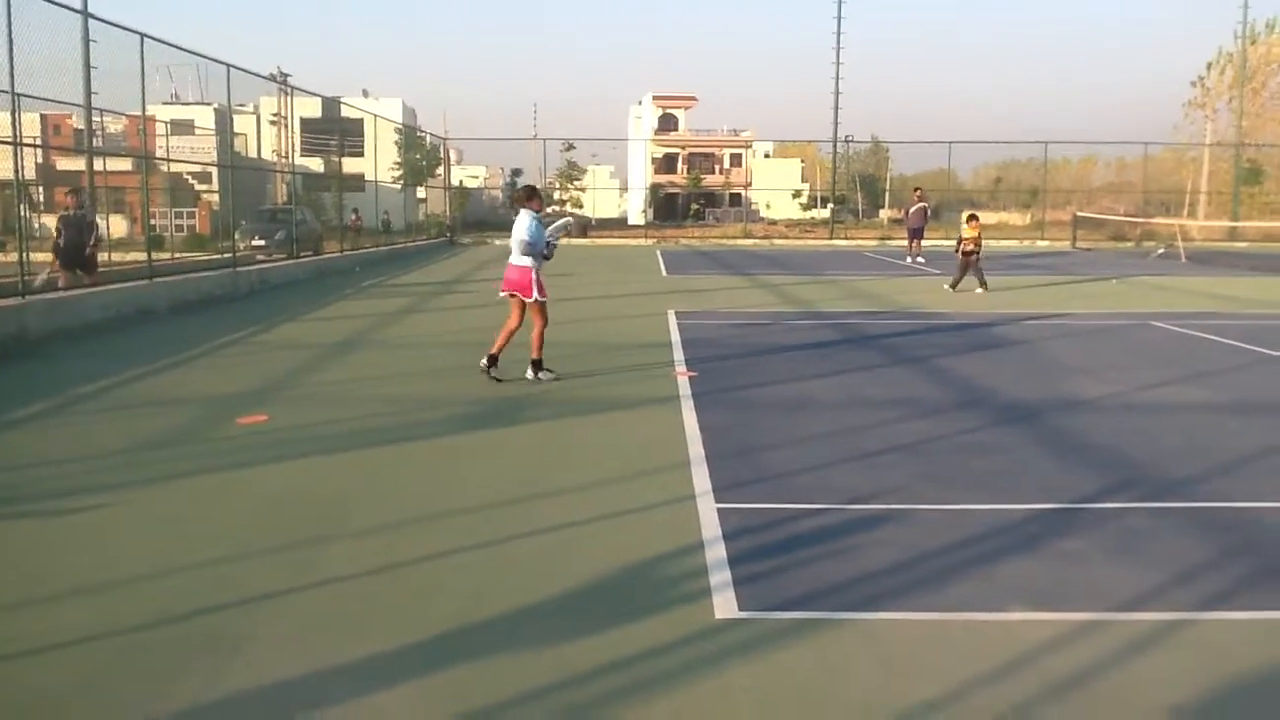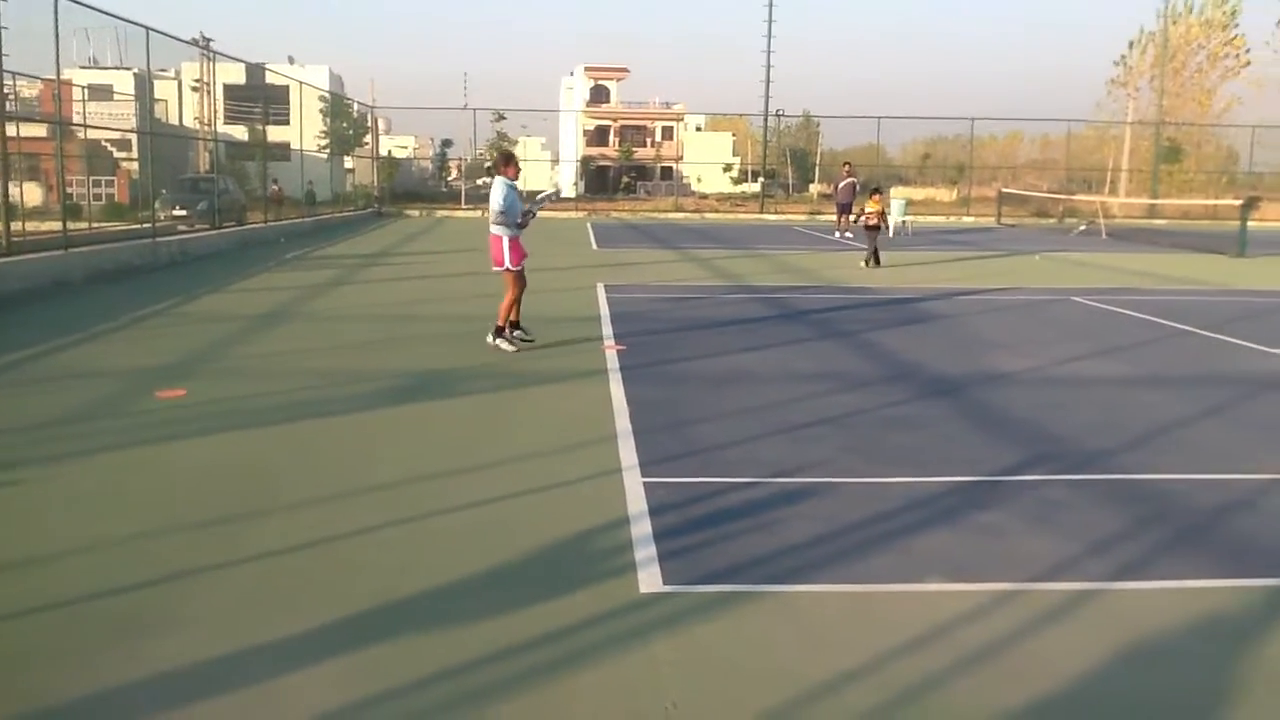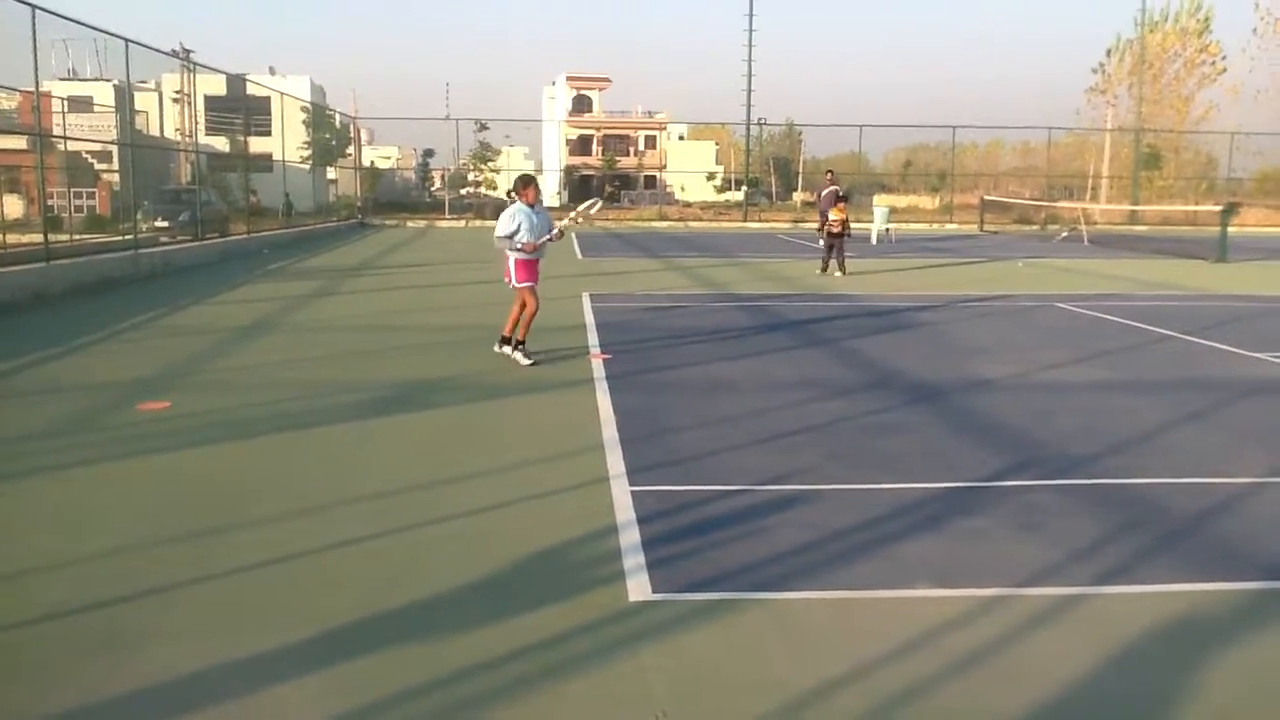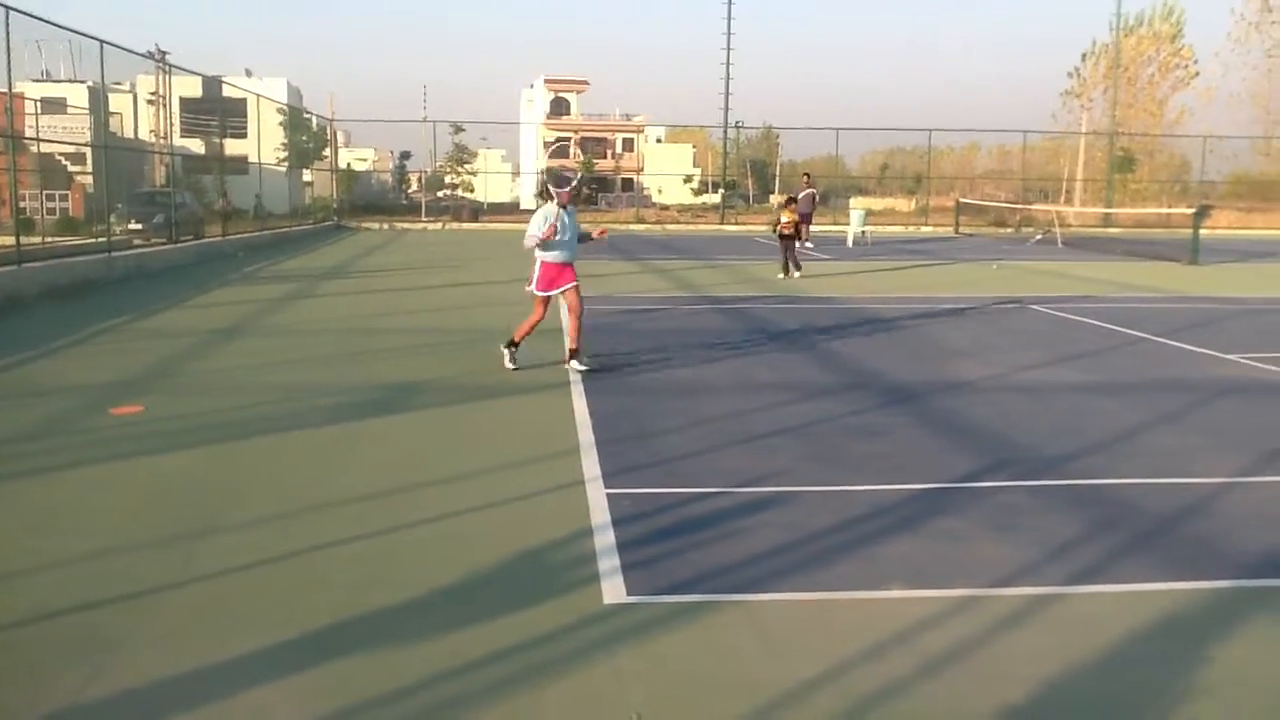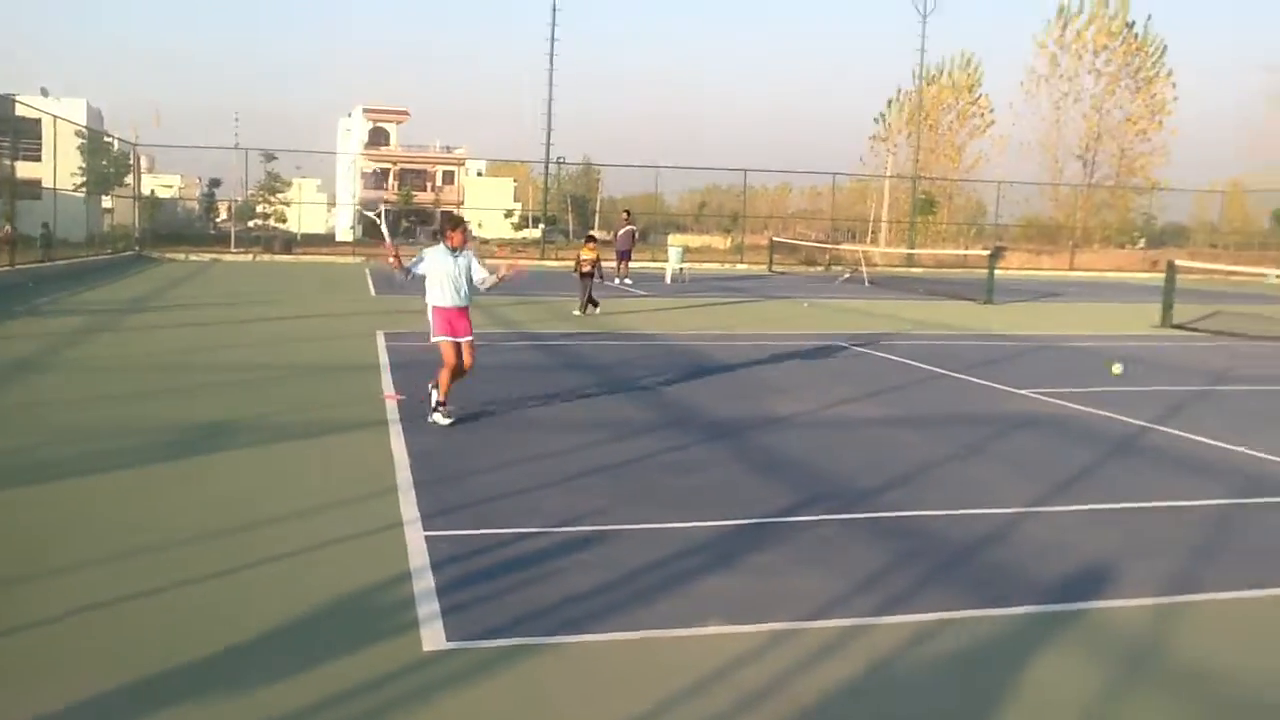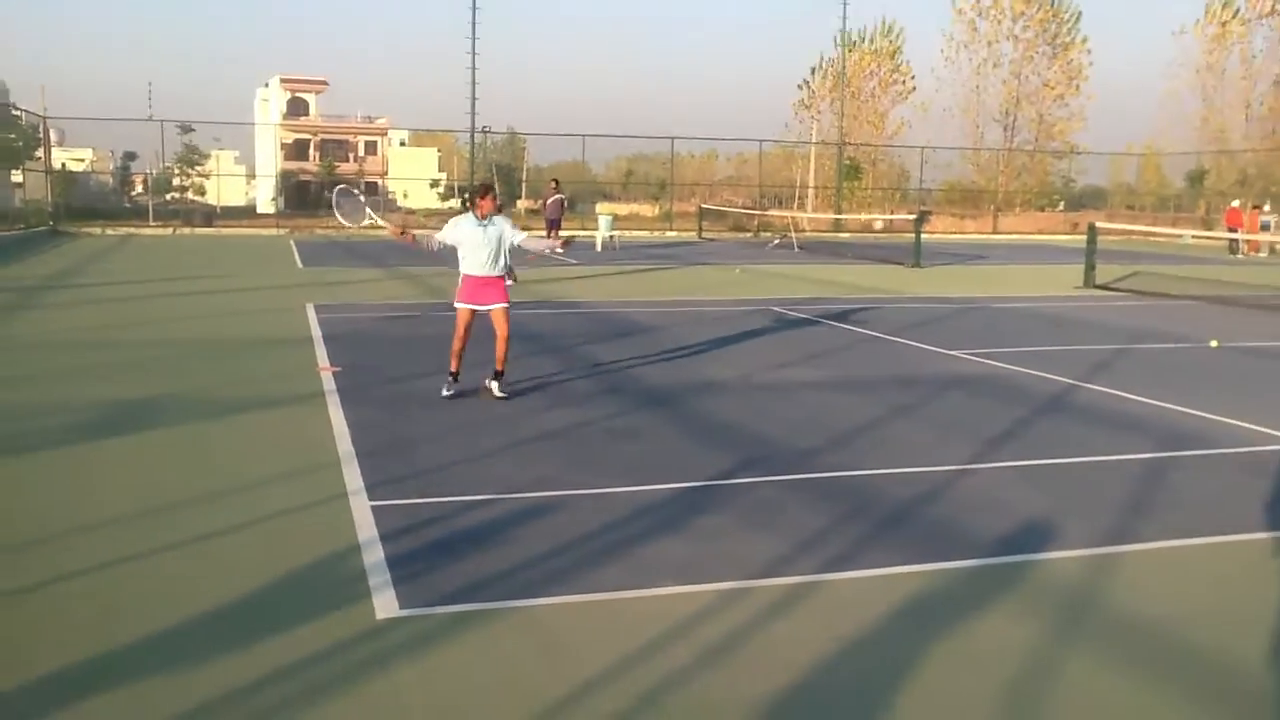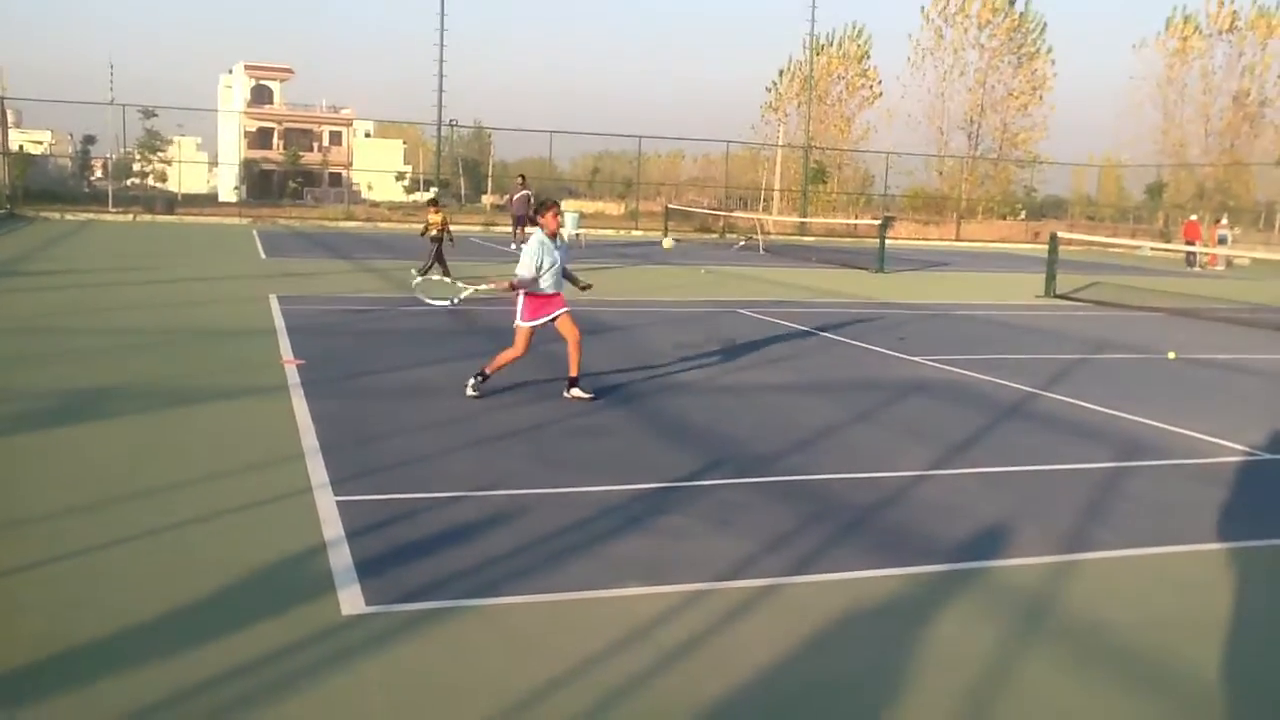
dt=0.4s
person 1, frame 1
left shoulder: (524, 219)
right shoulder: (529, 220)
right elbow: (522, 247)
left wrist: (544, 247)
right wrist: (544, 253)
left hip: (515, 270)
right hip: (526, 273)
left knee: (514, 321)
right knee: (541, 320)
left ankle: (491, 360)
right ankle: (536, 367)
person 1, frame 2
left shoulder: (508, 187)
right shoulder: (500, 188)
right elbow: (496, 217)
left wrist: (525, 214)
right wrist: (519, 221)
left hip: (511, 240)
right hip: (504, 241)
left knee: (521, 284)
right knee: (513, 290)
left ankle: (514, 326)
right ankle: (498, 335)
person 1, frame 3
left shoulder: (540, 211)
right shoulder: (512, 213)
left elbow: (549, 232)
right elbow: (499, 239)
left wrist: (556, 233)
right wrist: (522, 246)
left hip: (533, 262)
right hip: (518, 263)
left knee: (521, 304)
right knee: (533, 305)
left ankle: (505, 342)
right ankle: (519, 345)
person 1, frame 4
left shoulder: (571, 212)
right shoulder: (544, 214)
left elbow: (576, 236)
right elbow: (530, 242)
left wrist: (591, 235)
right wrist: (545, 237)
left hip: (567, 267)
right hip: (546, 267)
left knee: (576, 309)
right knee: (539, 314)
left ankle: (573, 356)
right ankle: (511, 346)
person 1, frame 5
left shoulder: (468, 255)
right shoulder: (429, 255)
left elbow: (483, 282)
right elbow: (407, 273)
left wrist: (499, 276)
left hip: (462, 313)
right hip: (440, 312)
left knee: (467, 363)
right knee: (450, 362)
left ankle: (437, 387)
right ankle: (439, 408)
person 1, frame 6
left shoulder: (501, 223)
right shoulder: (458, 224)
left elbow: (523, 241)
right elbow: (434, 242)
right wrist: (409, 236)
left hip: (495, 283)
right hip: (469, 282)
left knee: (503, 332)
right knee: (461, 332)
left ankle: (496, 379)
right ankle: (452, 378)
person 1, frame 7
left shoulder: (558, 241)
right shoulder: (535, 244)
right elbow: (526, 278)
left wrist: (578, 282)
right wrist: (513, 284)
left hip: (553, 297)
right hip: (530, 299)
left knee: (574, 336)
right knee: (518, 349)
left ankle: (572, 385)
right ankle: (480, 376)
